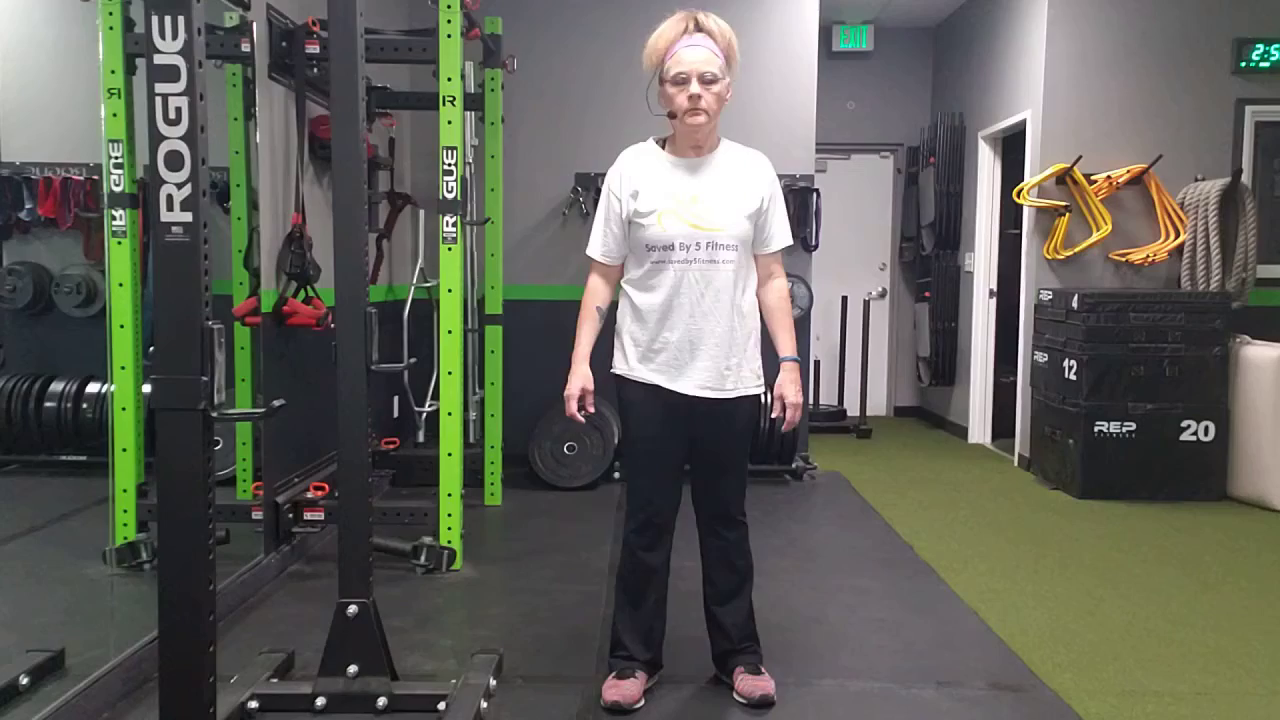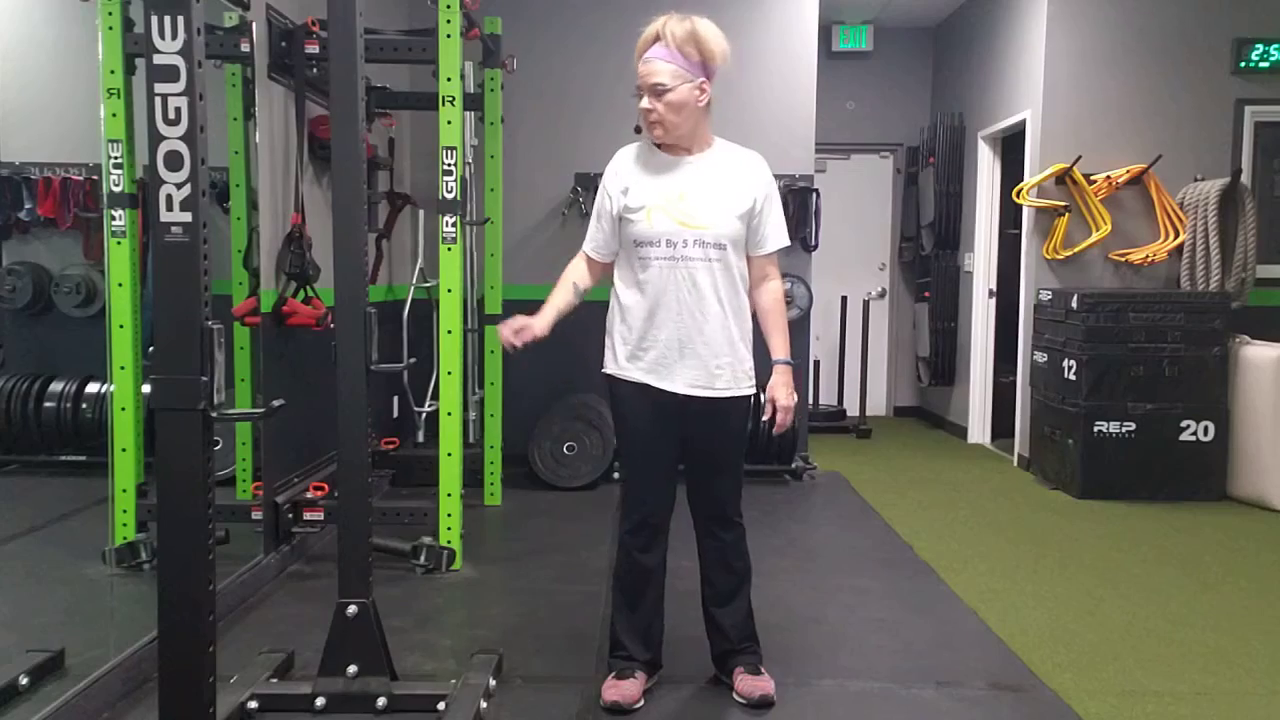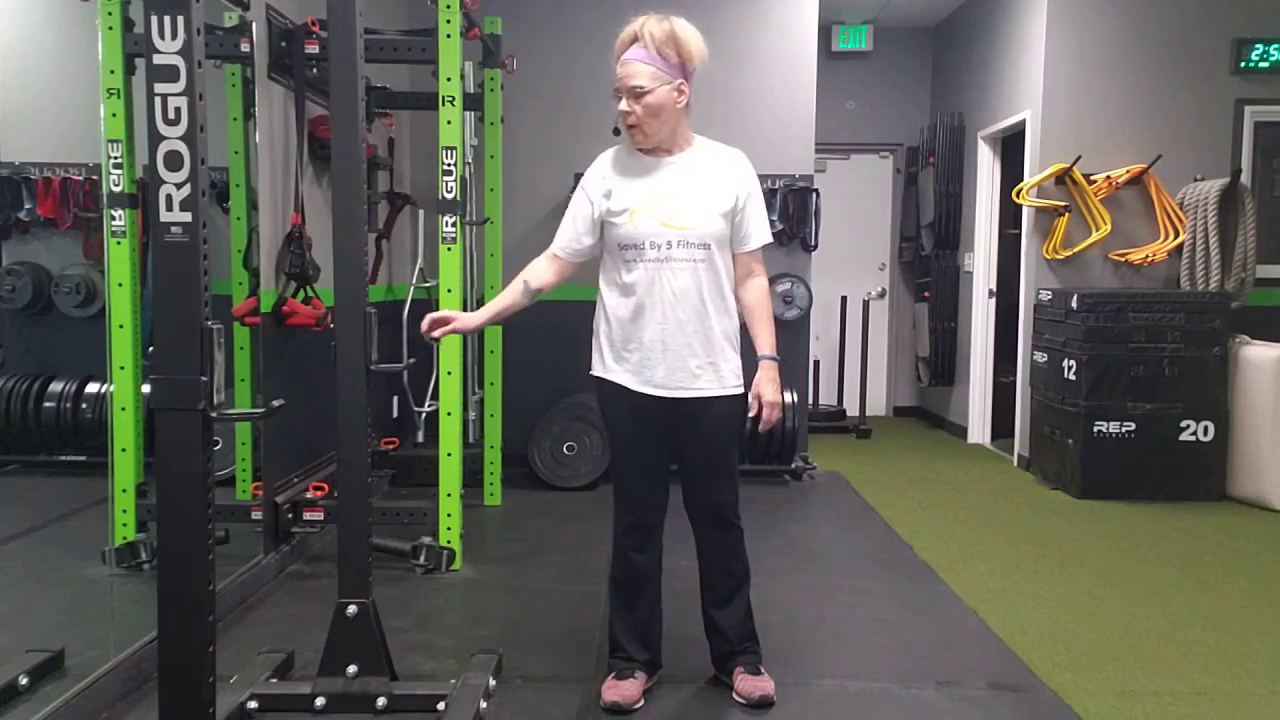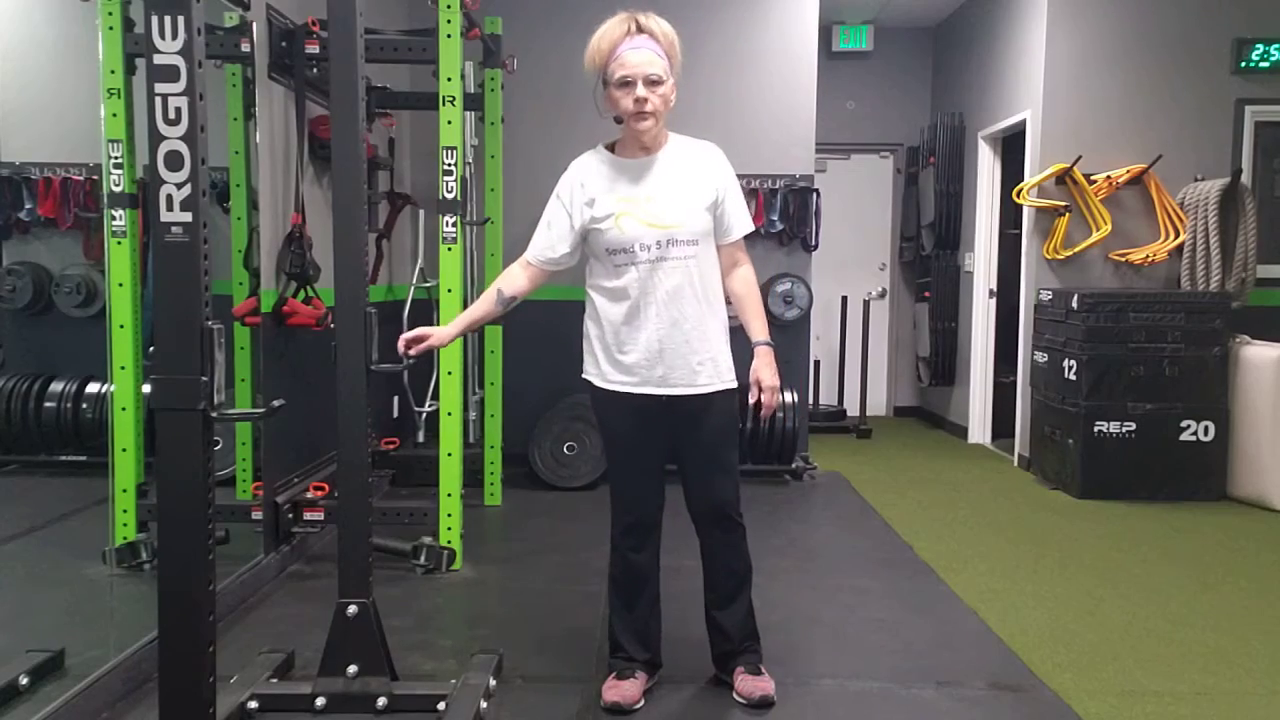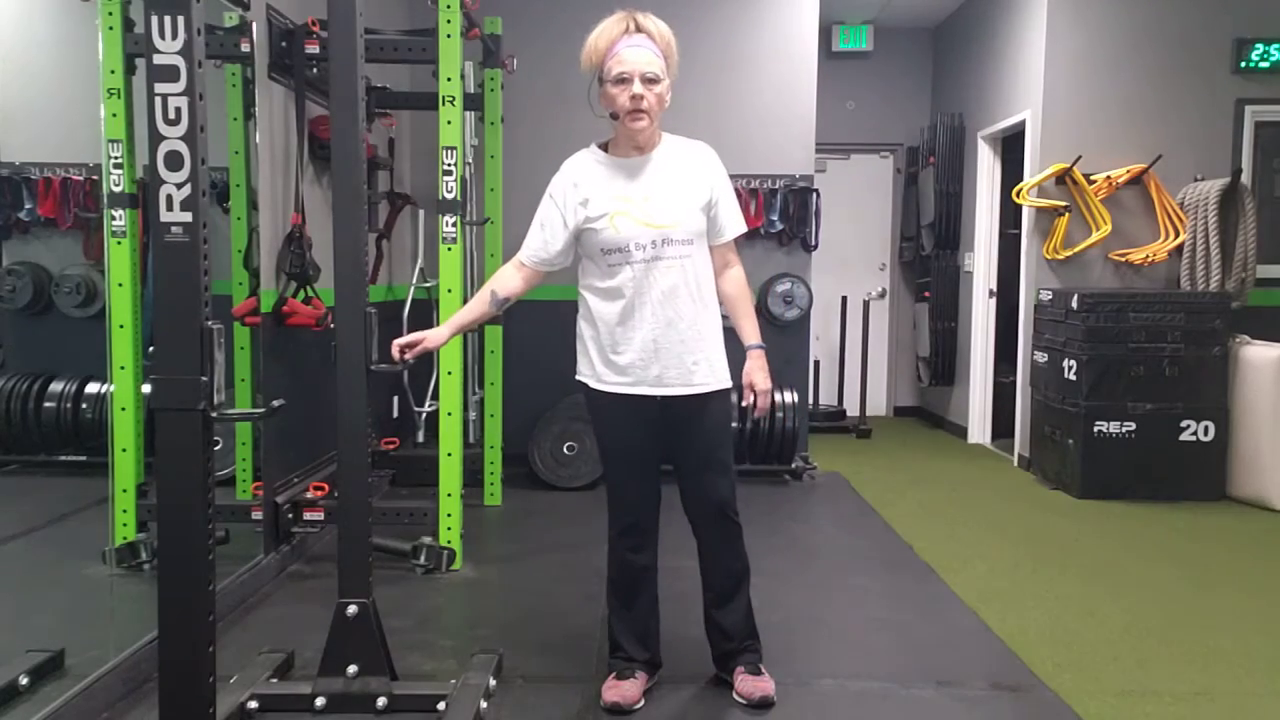
dt=0.3s
person 1, frame 1
left shoulder: (753, 171)
right shoulder: (632, 169)
left elbow: (769, 278)
right elbow: (602, 276)
left wrist: (789, 363)
right wrist: (580, 364)
left hip: (730, 382)
right hip: (650, 380)
left knee: (725, 521)
right knee: (647, 523)
left ankle: (739, 654)
right ankle: (633, 658)
person 1, frame 2
left shoulder: (747, 171)
right shoulder: (626, 167)
left elbow: (764, 280)
right elbow: (591, 264)
left wrist: (782, 366)
right wrist: (542, 320)
left hip: (722, 383)
right hip: (641, 378)
left knee: (721, 521)
right knee: (642, 521)
left ankle: (738, 655)
right ankle: (633, 658)
person 1, frame 3
left shoulder: (729, 169)
right shoulder: (608, 171)
left elbow: (750, 277)
right elbow: (556, 262)
left wrist: (767, 362)
right wrist: (479, 315)
left hip: (710, 384)
right hip: (628, 381)
left knee: (718, 520)
right knee: (636, 524)
left ankle: (739, 655)
right ankle: (633, 659)
person 1, frame 4
left shoulder: (706, 162)
right shoulder: (586, 176)
left elbow: (735, 266)
right elbow: (530, 269)
left wrist: (762, 349)
right wrist: (453, 327)
left hip: (705, 380)
right hip: (623, 383)
left knee: (720, 517)
right knee: (634, 525)
left ankle: (739, 655)
right ankle: (633, 658)
person 1, frame 5
left shoulder: (699, 163)
right shoulder: (580, 175)
left elbow: (726, 267)
right elbow: (523, 269)
left wrist: (755, 350)
right wrist: (445, 329)
left hip: (699, 378)
right hip: (618, 383)
left knee: (717, 517)
right knee: (631, 525)
left ankle: (739, 655)
right ankle: (632, 659)
